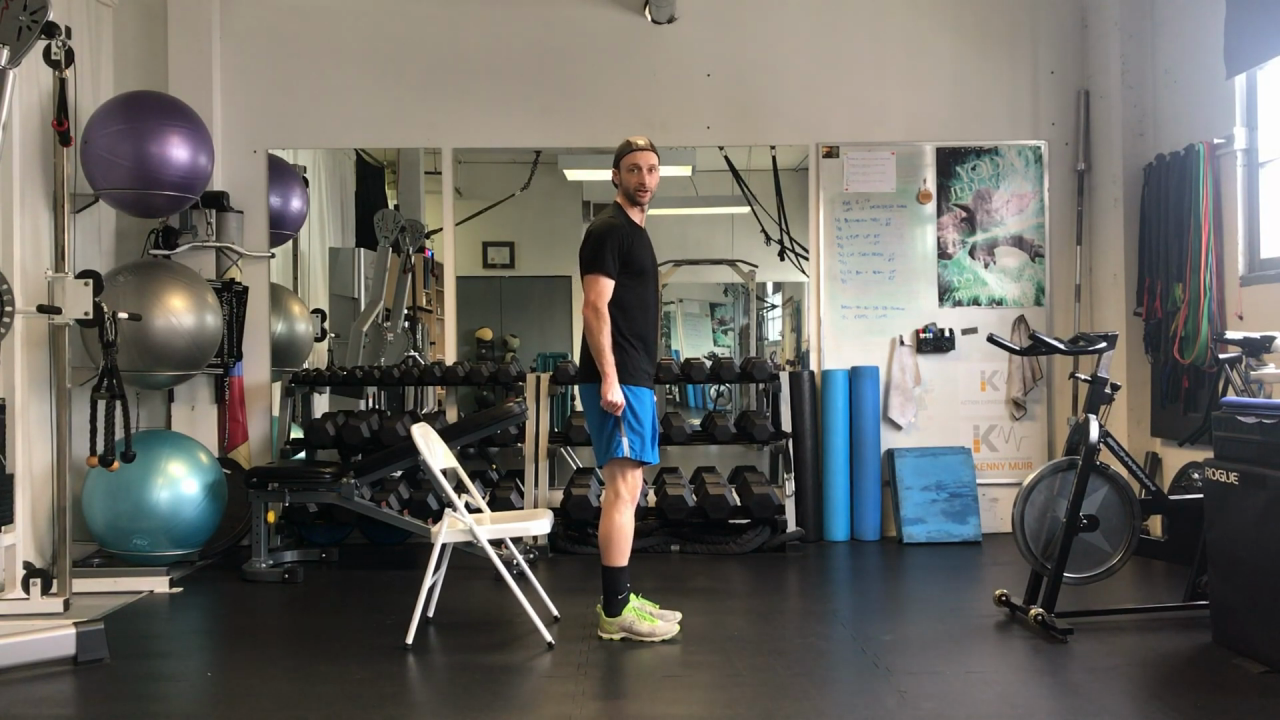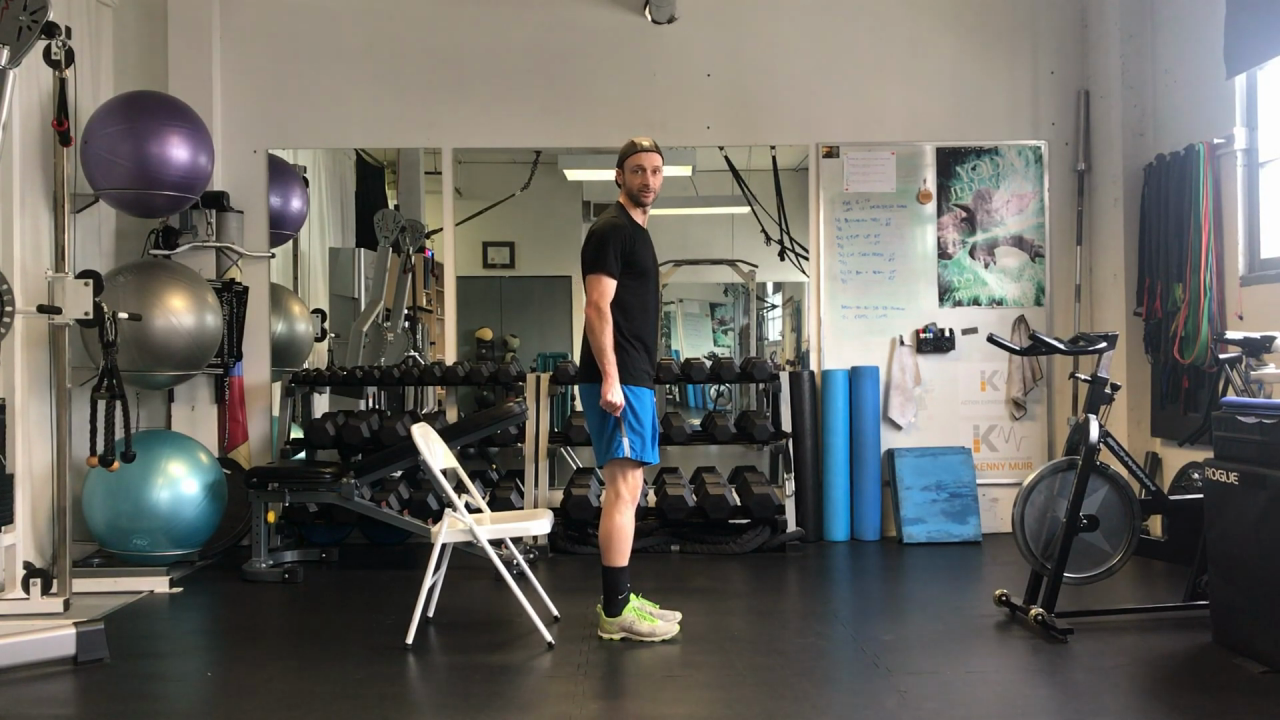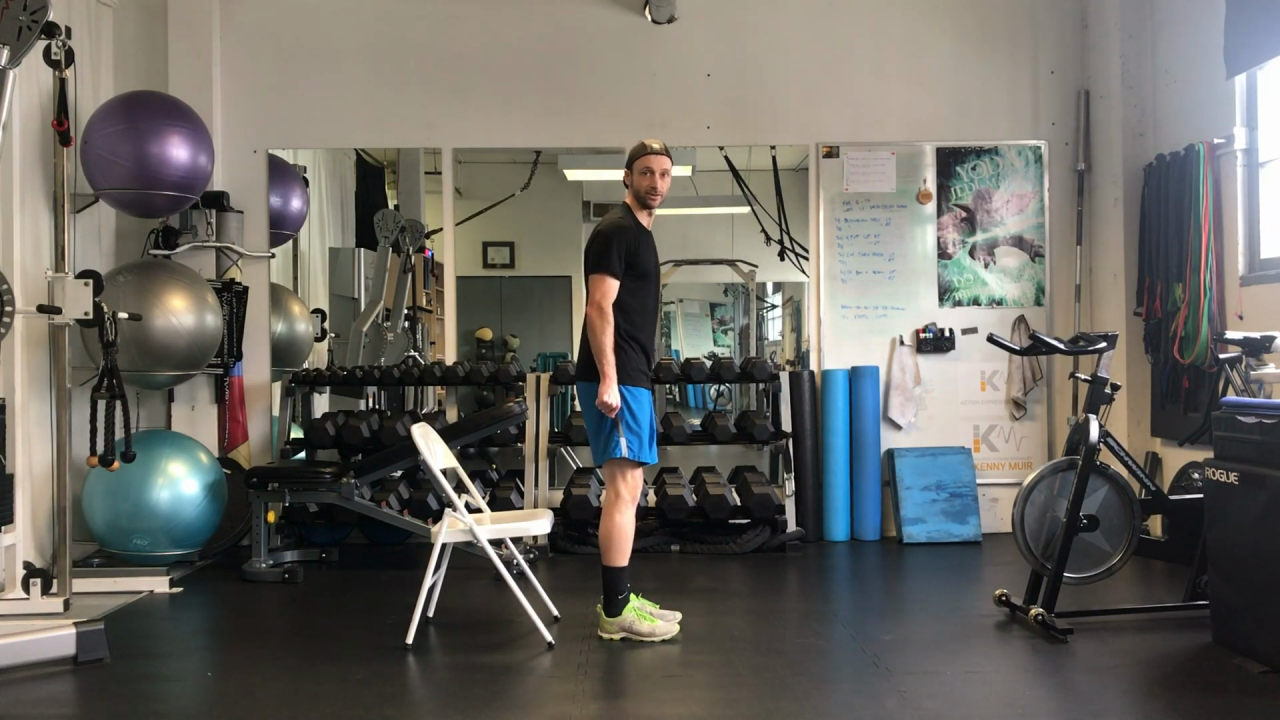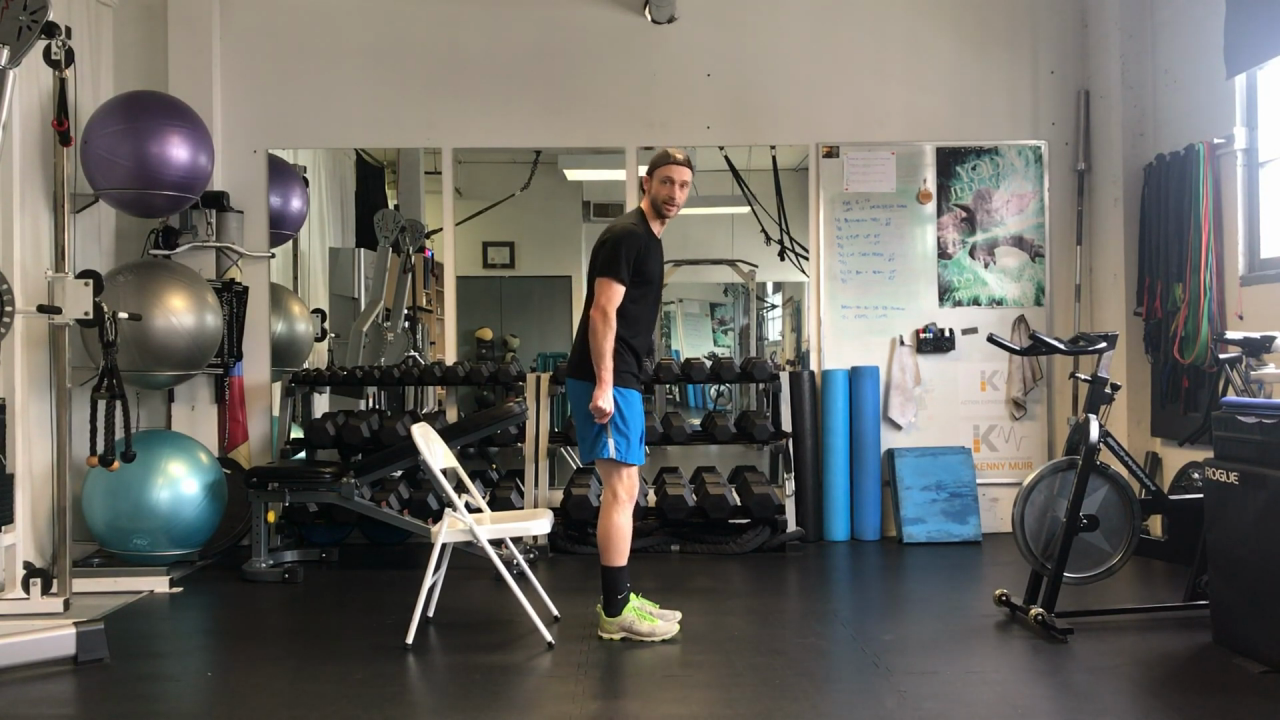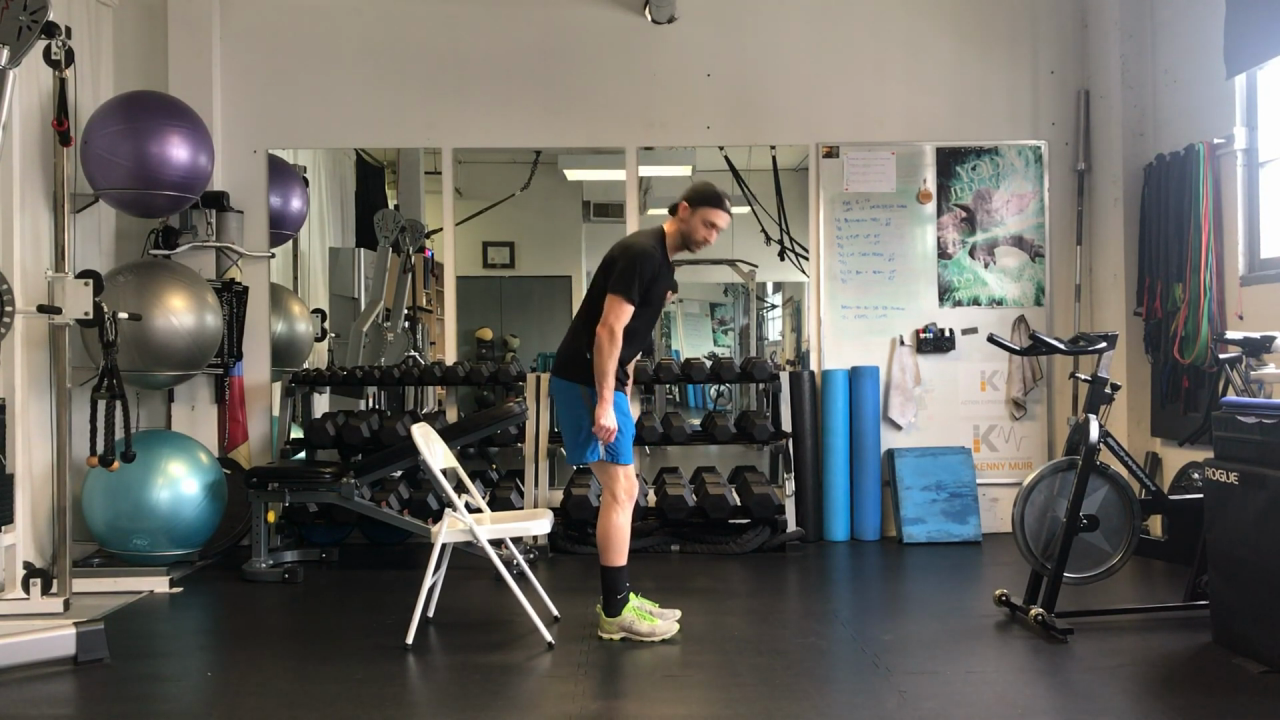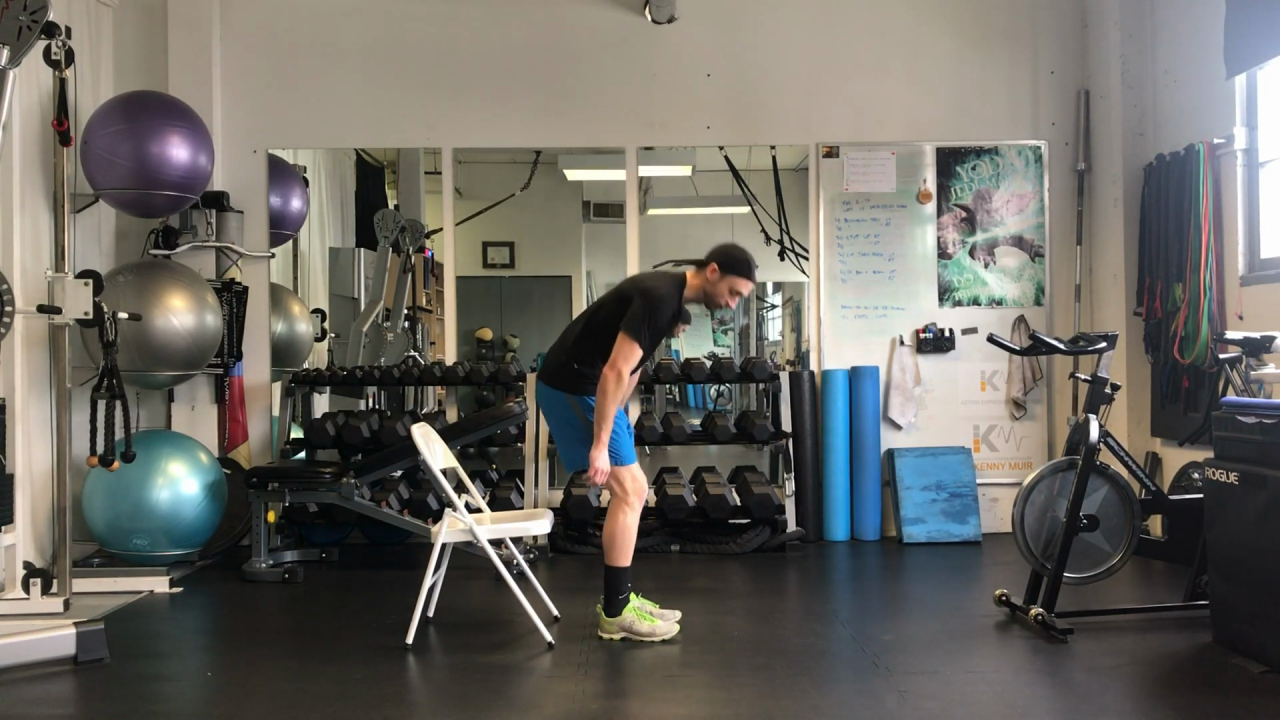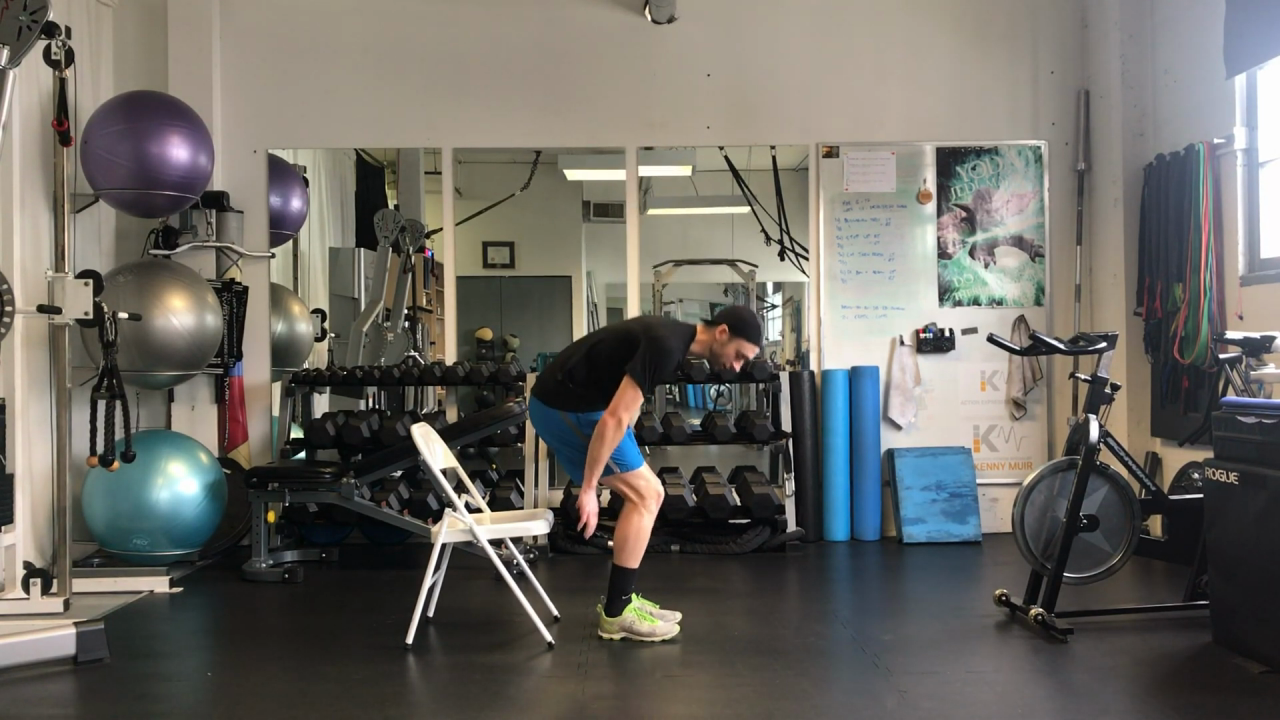
dt=0.2s
person 1, frame 1
left shoulder: (636, 232)
right shoulder: (609, 230)
right elbow: (595, 308)
right wrist: (609, 380)
left hip: (635, 378)
right hip: (617, 380)
left knee: (628, 489)
right knee: (623, 490)
left ankle: (620, 598)
right ankle: (615, 610)
person 1, frame 2
left shoulder: (636, 232)
right shoulder: (612, 230)
right elbow: (598, 307)
right wrist: (611, 379)
left hip: (634, 377)
right hip: (618, 379)
left knee: (628, 489)
right knee: (623, 490)
left ankle: (620, 599)
right ankle: (615, 610)
person 1, frame 3
left shoulder: (640, 233)
right shoulder: (617, 230)
right elbow: (599, 308)
right wrist: (608, 380)
left hip: (631, 378)
right hip: (616, 379)
left knee: (626, 490)
right knee: (624, 490)
left ankle: (620, 598)
right ankle: (616, 611)
person 1, frame 4
left shoulder: (648, 240)
right shoulder: (627, 235)
right elbow: (602, 313)
right wrist: (604, 386)
left hip: (621, 379)
right hip: (605, 380)
left knee: (624, 490)
right knee: (622, 490)
left ankle: (619, 598)
right ankle: (615, 611)
person 1, frame 5
left shoulder: (660, 261)
right shoulder: (643, 254)
right elbow: (608, 331)
left wrist: (622, 397)
right wrist: (604, 404)
left hip: (599, 381)
right hip: (583, 379)
left knee: (623, 489)
right knee: (619, 491)
left ankle: (619, 599)
right ankle: (615, 612)
person 1, frame 6
left shoulder: (671, 298)
right shoulder: (659, 297)
right elbow: (614, 373)
left wrist: (618, 425)
right wrist: (599, 447)
left hip: (581, 386)
right hip: (572, 387)
left knee: (633, 492)
right knee: (629, 492)
left ankle: (620, 600)
right ankle: (616, 612)
person 1, frame 7
left shoulder: (675, 340)
right shoulder: (666, 347)
left elbow: (620, 411)
right elbow: (614, 419)
right wrist: (588, 490)
left hip: (571, 402)
right hip: (563, 405)
left knee: (648, 494)
right knee: (645, 496)
left ankle: (621, 600)
right ankle: (617, 613)
